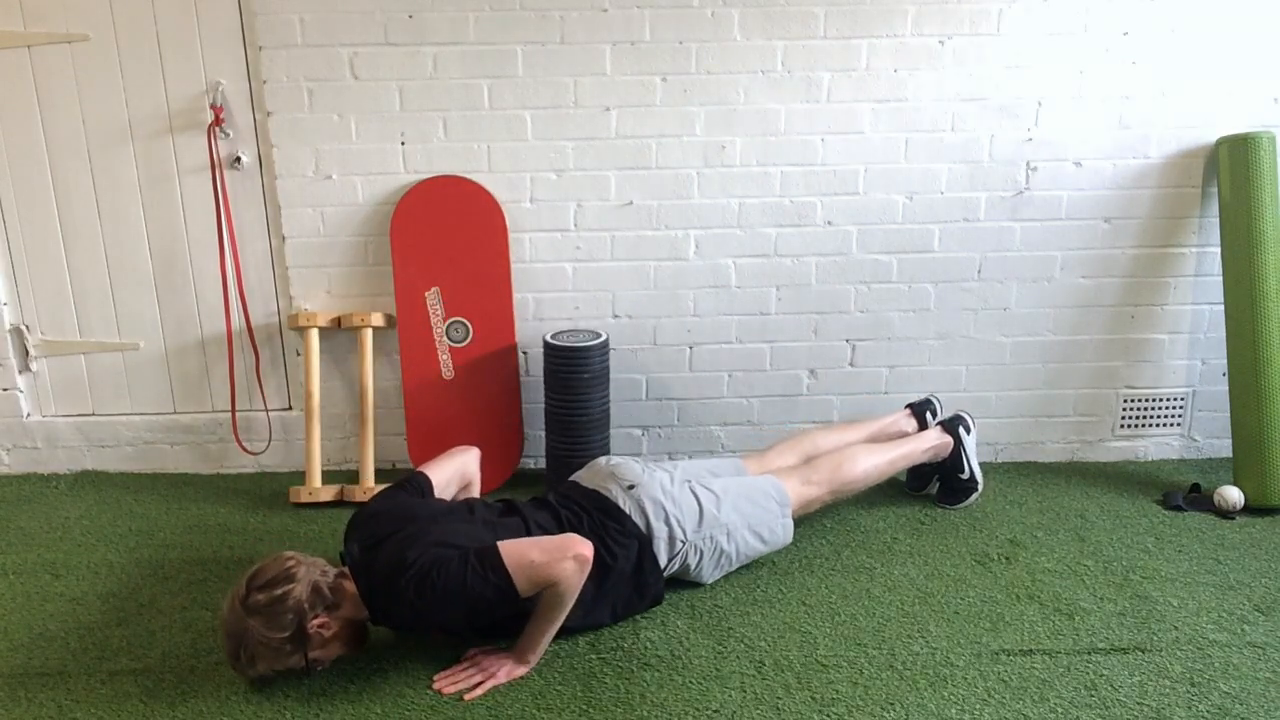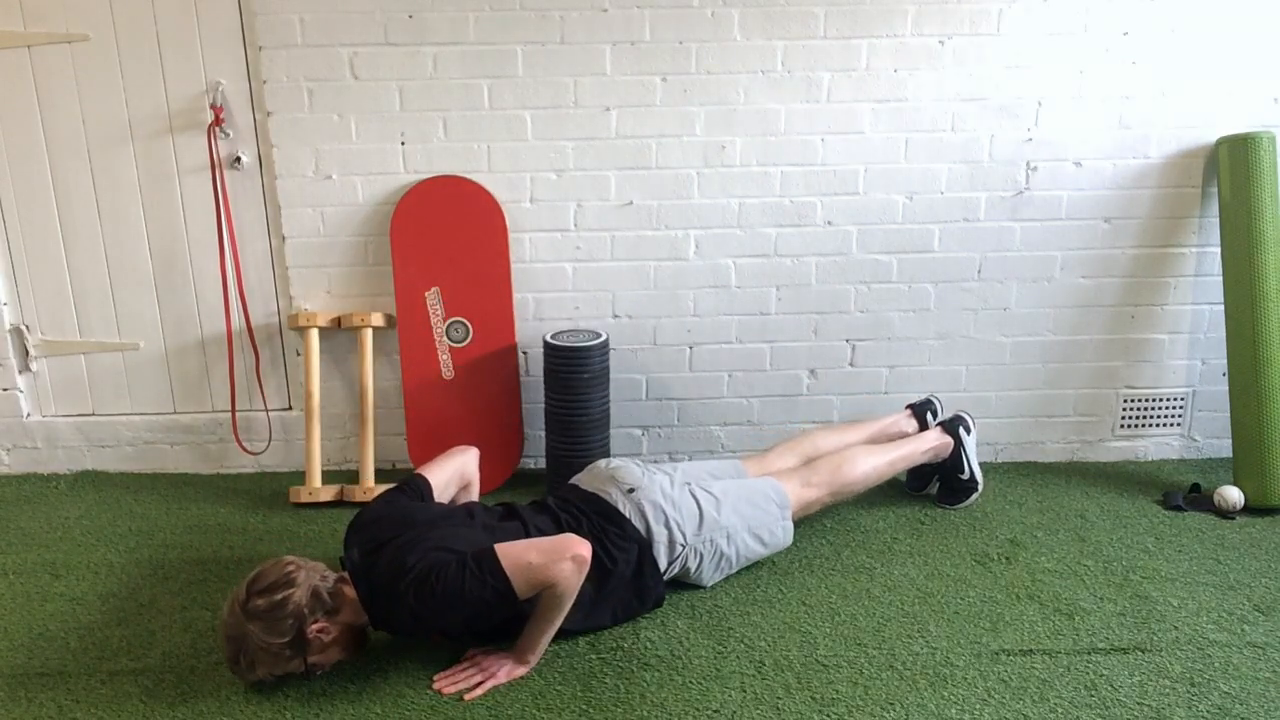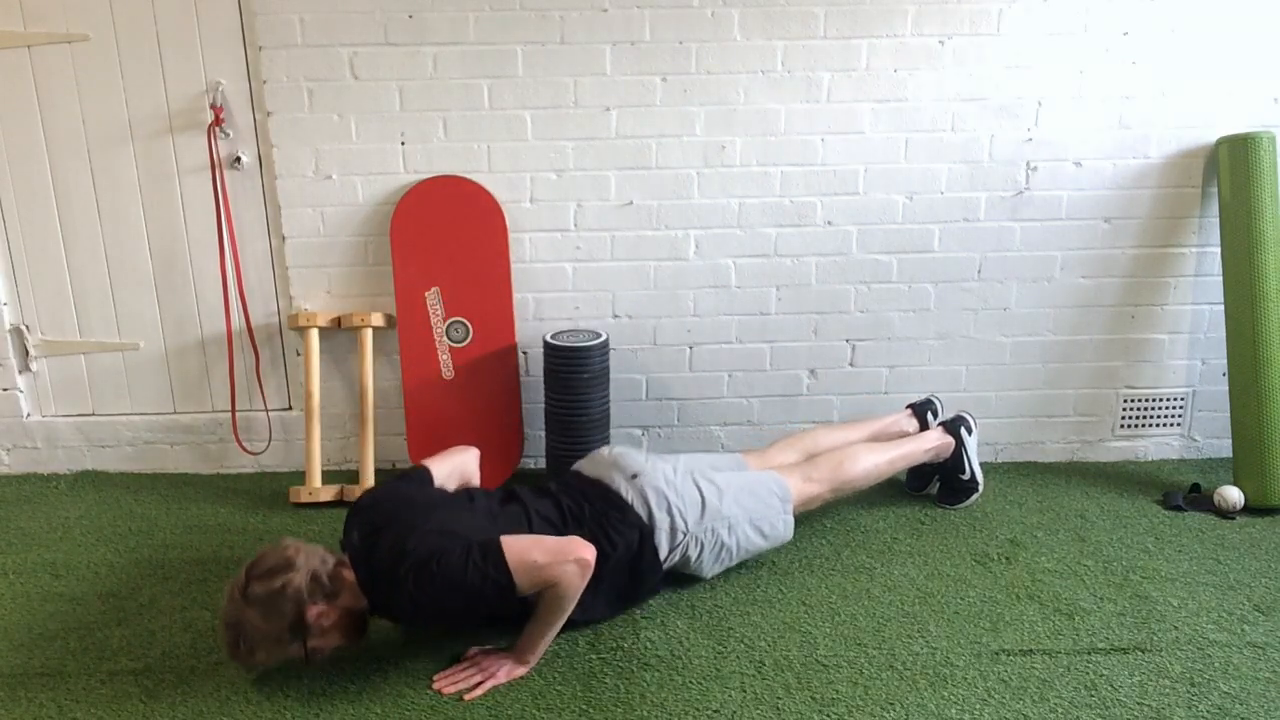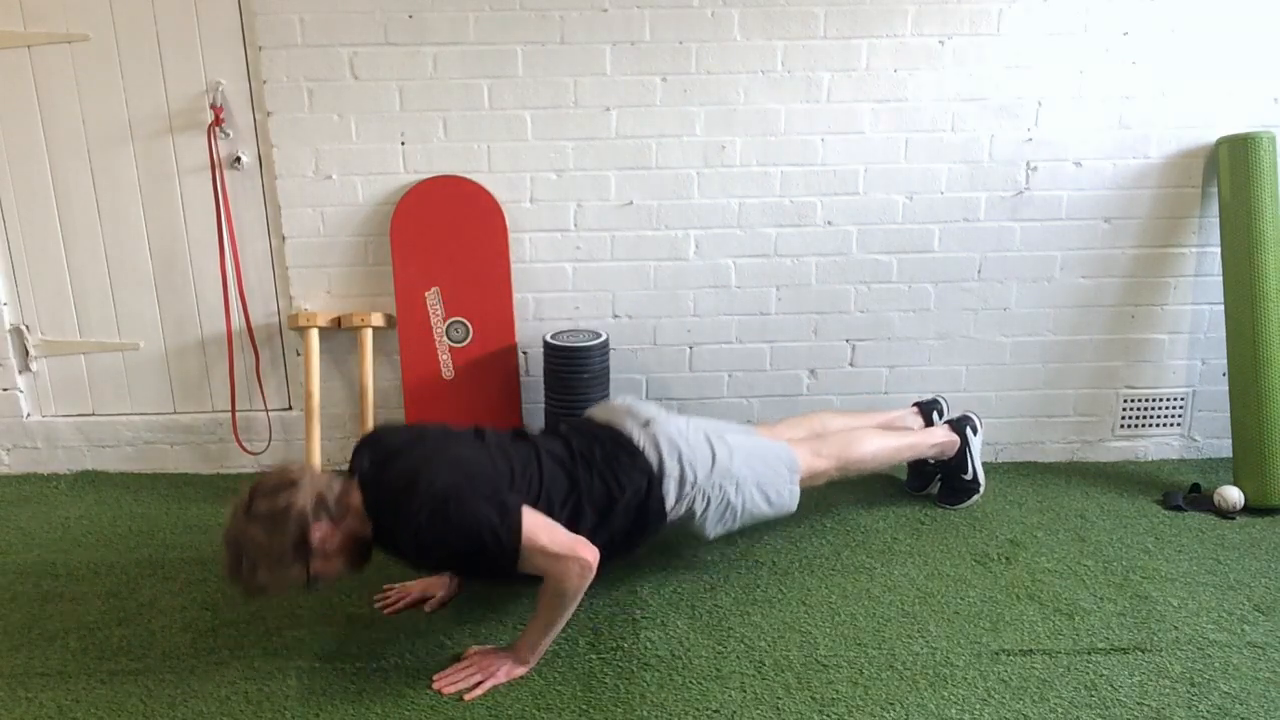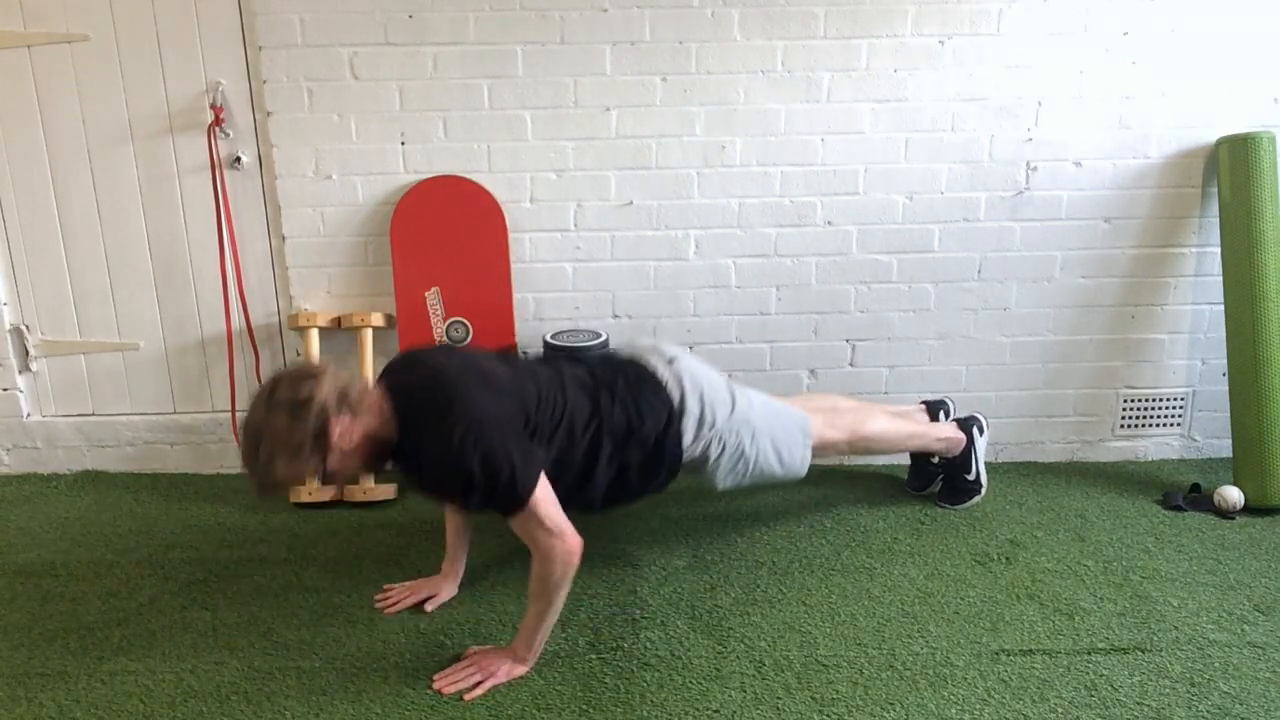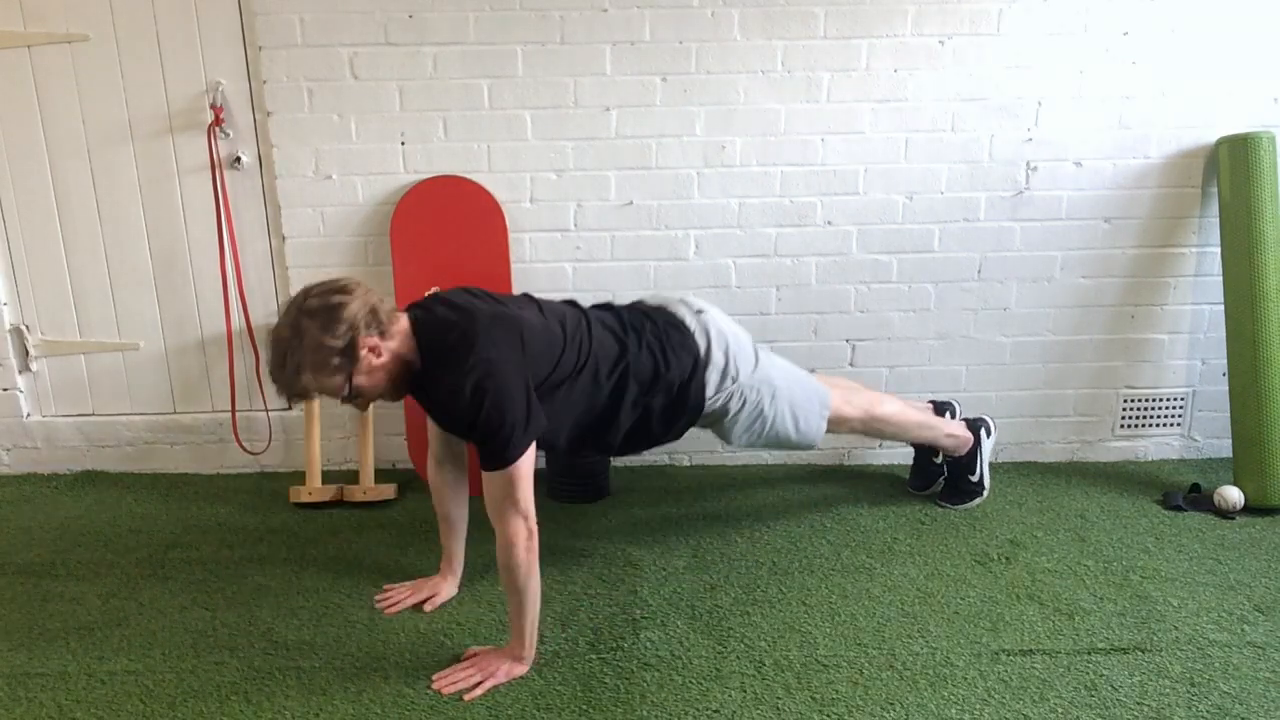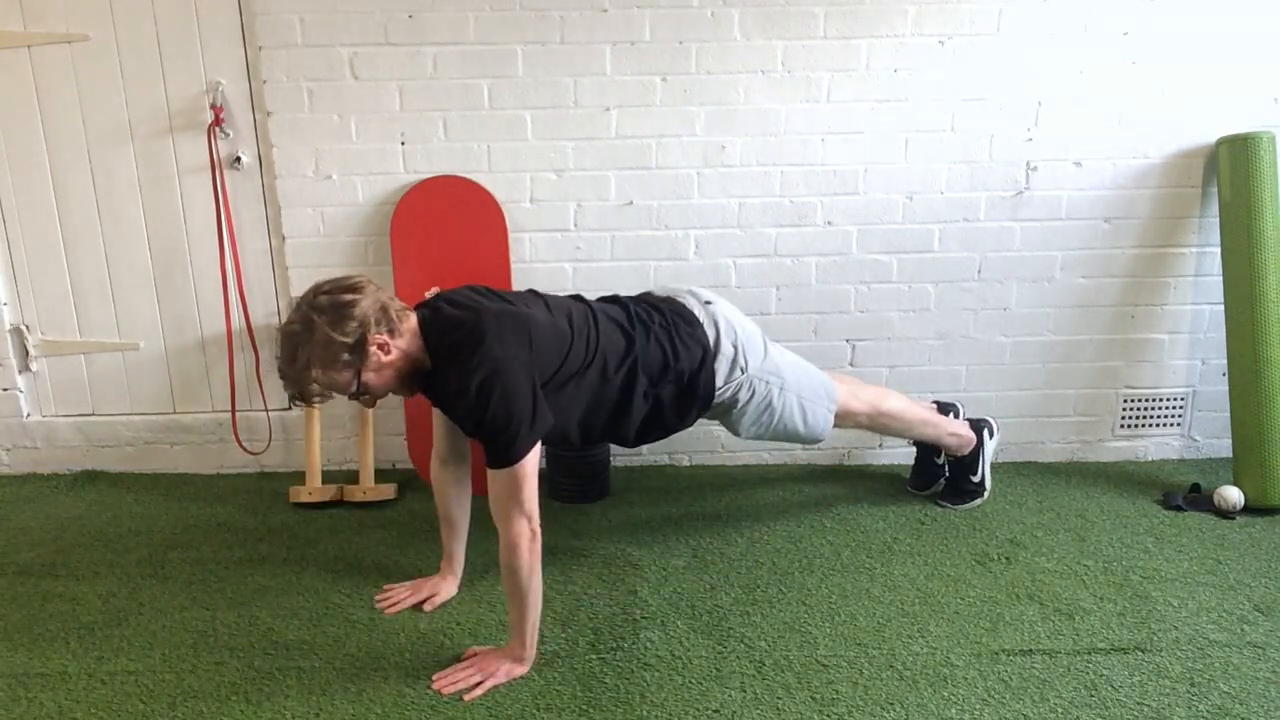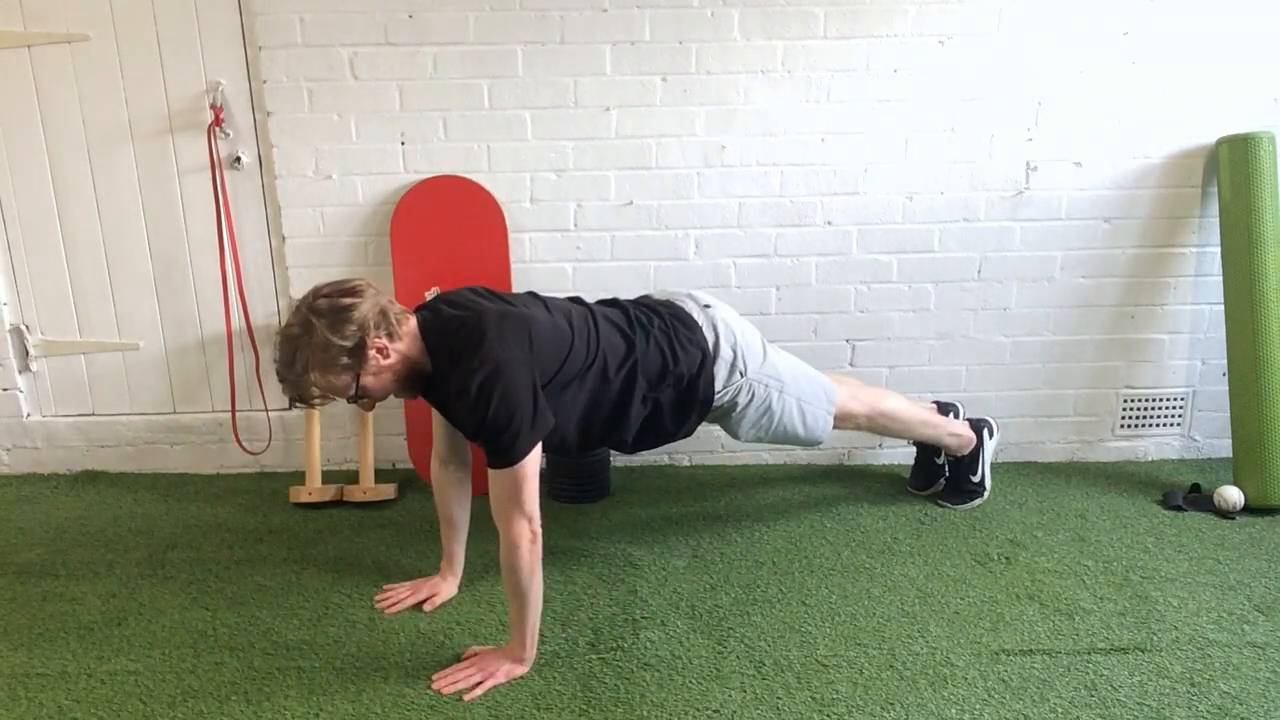
dt=0.2s
person 1, frame 1
left shoulder: (417, 589)
right shoulder: (374, 528)
left elbow: (571, 555)
right elbow: (465, 456)
left wrist: (521, 655)
left hip: (649, 532)
right hip: (611, 486)
left knee: (803, 489)
right knee: (772, 469)
left ankle: (941, 441)
right ankle: (913, 420)
person 1, frame 2
left shoulder: (417, 593)
right shoulder: (372, 533)
left elbow: (568, 558)
right elbow: (463, 456)
left wrist: (521, 657)
left hip: (648, 536)
right hip: (611, 489)
left knee: (803, 492)
right knee: (767, 470)
left ankle: (942, 444)
right ankle: (912, 420)
person 1, frame 3
left shoulder: (415, 575)
right shoulder: (372, 520)
left elbow: (574, 559)
right elbow: (463, 457)
left wrist: (521, 657)
left hip: (647, 522)
right hip: (611, 478)
left knee: (803, 485)
right knee: (771, 464)
left ankle: (943, 444)
right ankle: (914, 419)
person 1, frame 4
left shoulder: (426, 511)
right shoulder: (374, 460)
left elbow: (577, 558)
left wrist: (519, 657)
right wrist: (449, 569)
left hip: (650, 471)
right hip: (616, 431)
left knee: (811, 460)
right knee: (776, 443)
left ankle: (947, 440)
right ankle: (918, 417)
person 1, frame 5
left shoulder: (457, 428)
right shoulder: (397, 392)
left elbow: (561, 544)
left wrist: (520, 654)
right wrist: (451, 572)
left hip: (671, 411)
right hip: (637, 381)
left knee: (826, 434)
right knee: (795, 421)
left ankle: (954, 438)
right ankle: (926, 414)
person 1, frame 6
left shoulder: (478, 369)
right shoulder: (422, 335)
left elbow: (517, 525)
right elbow: (449, 454)
left wrist: (518, 653)
right wrist: (448, 572)
left hip: (696, 363)
right hip: (659, 335)
left knee: (834, 411)
right knee: (816, 402)
left ankle: (960, 438)
right ankle: (937, 416)
person 1, frame 7
left shoulder: (490, 368)
right shoulder: (432, 331)
left elbow: (519, 527)
right elbow: (449, 457)
left wrist: (518, 654)
right wrist: (448, 573)
left hip: (705, 353)
right hip: (669, 328)
left knee: (836, 407)
right knee: (825, 401)
left ankle: (965, 440)
right ankle: (940, 419)
person 1, frame 8
left shoulder: (490, 369)
right shoulder: (432, 333)
left elbow: (520, 528)
right elbow: (450, 457)
left wrist: (518, 654)
right wrist: (448, 573)
left hip: (705, 356)
right hip: (669, 331)
left knee: (835, 410)
right knee: (823, 404)
left ankle: (965, 439)
right ankle: (941, 418)
